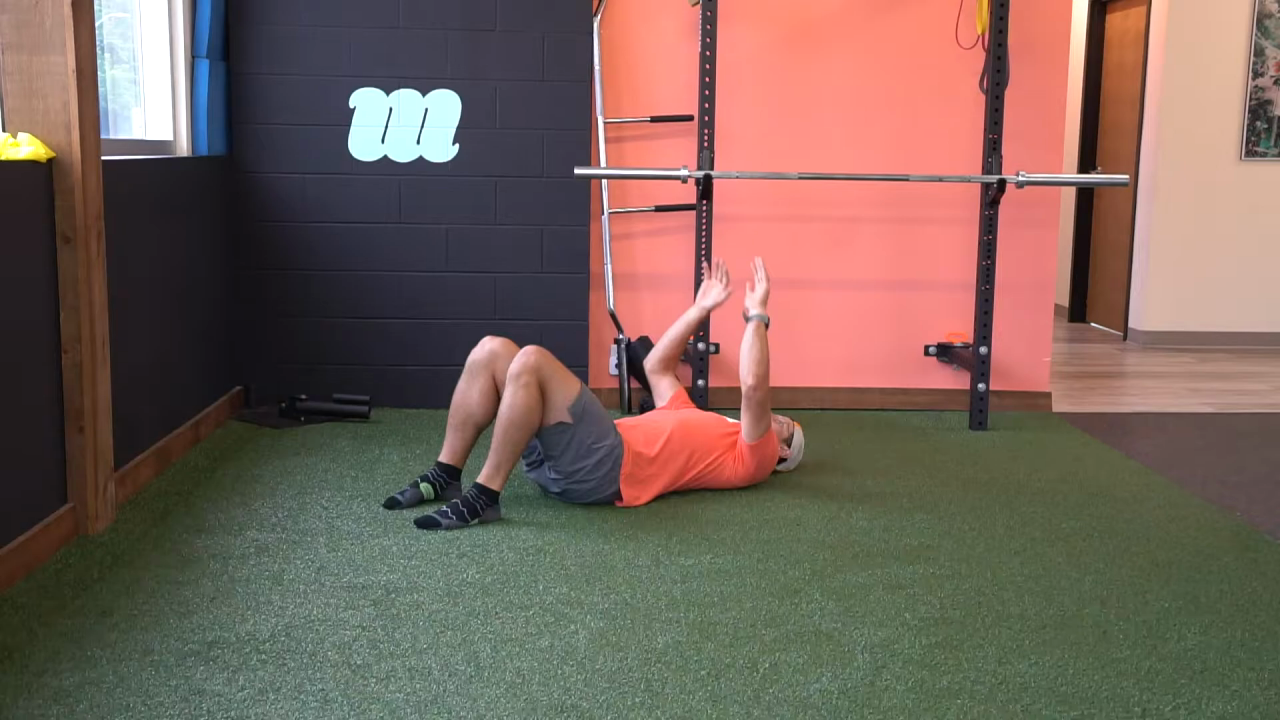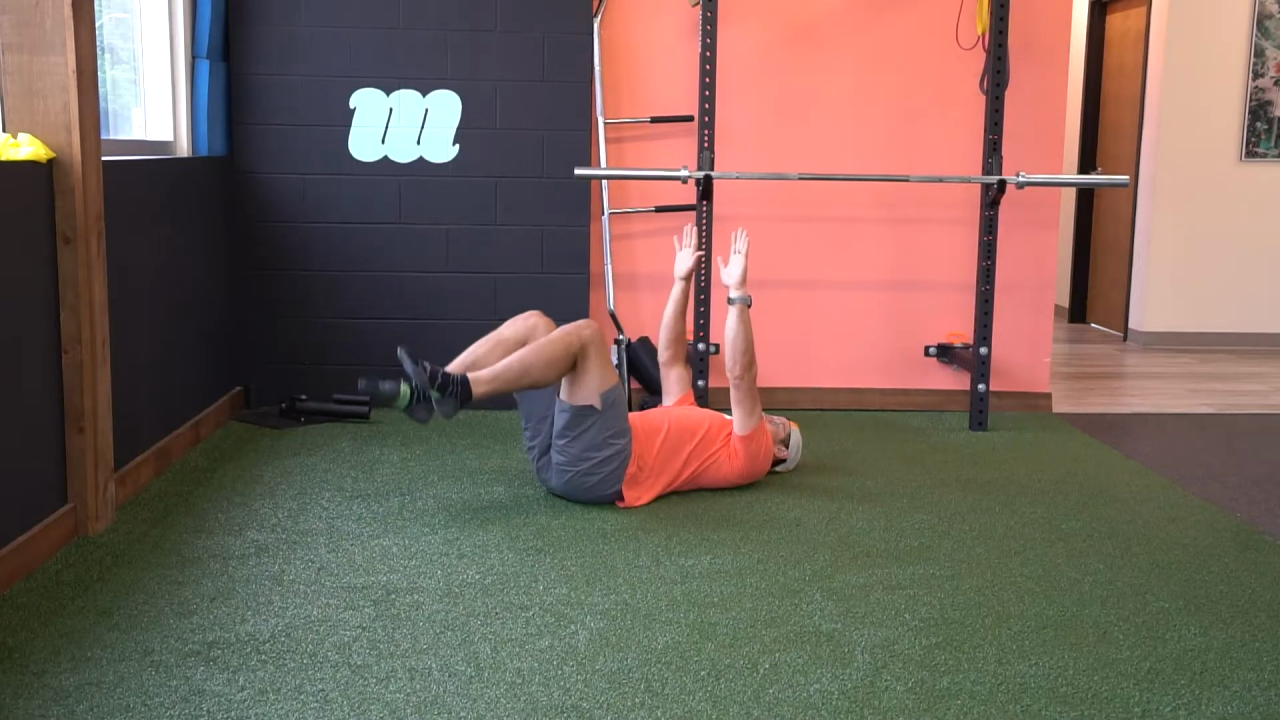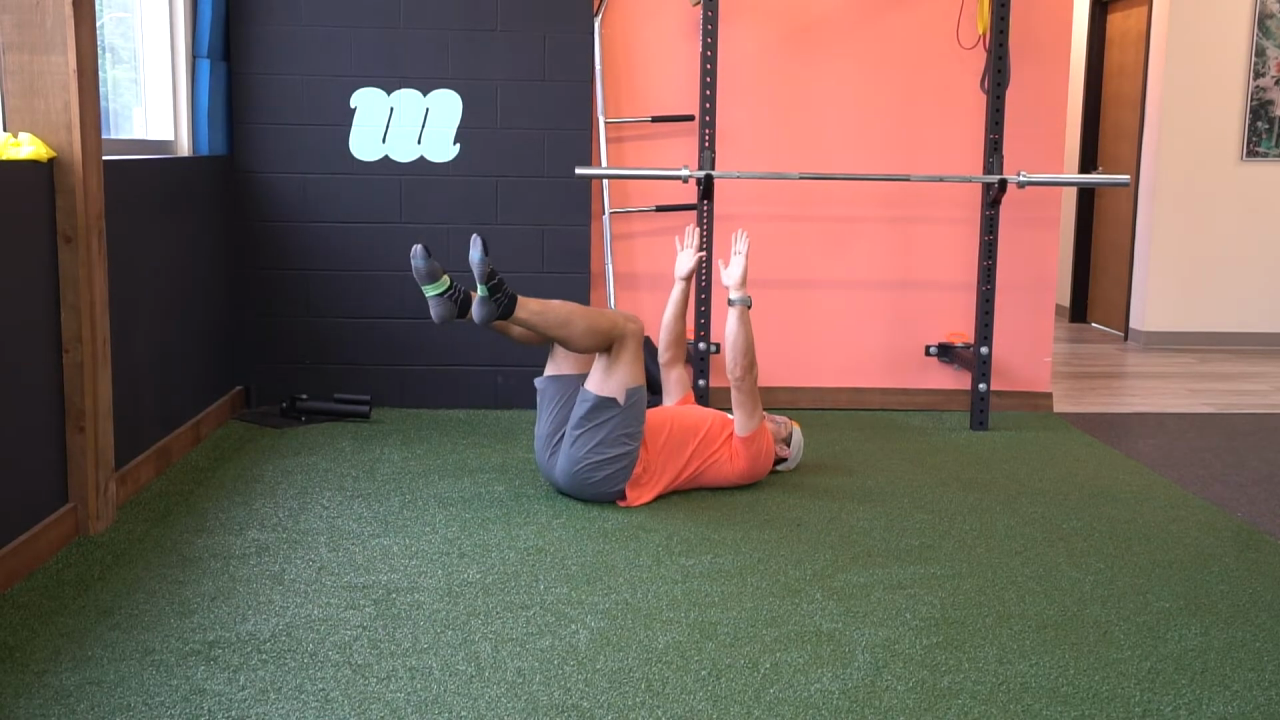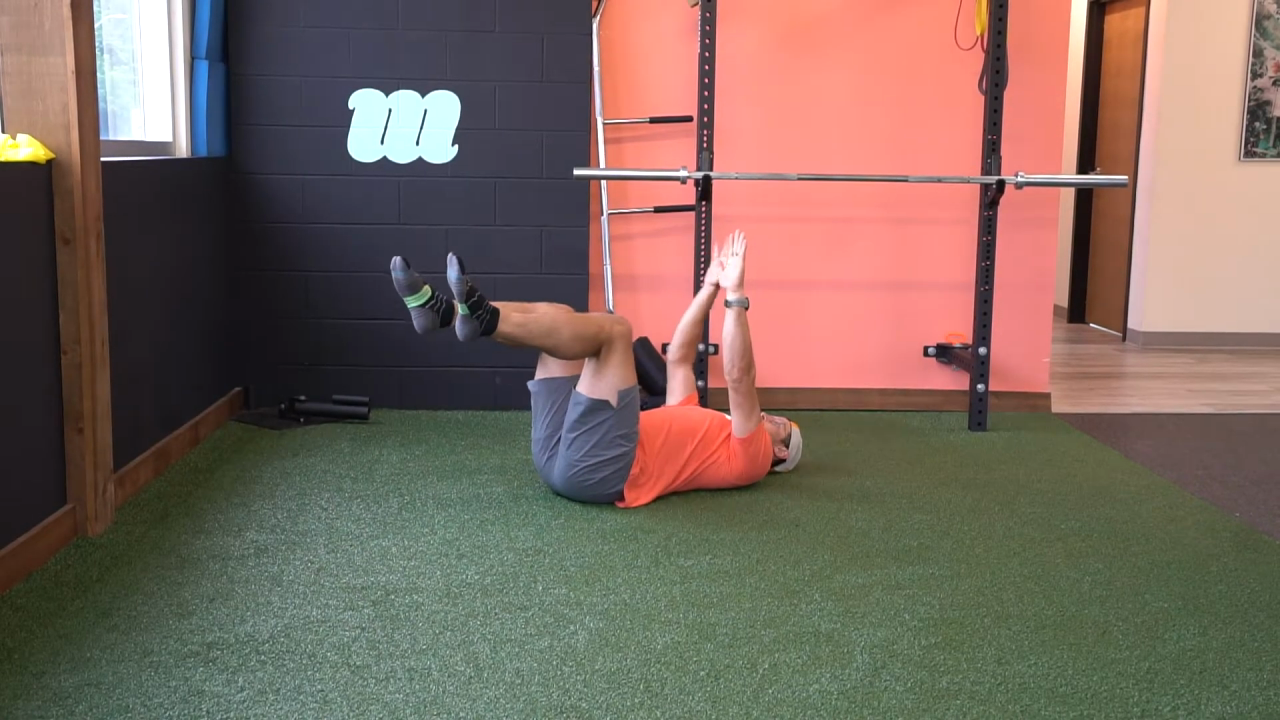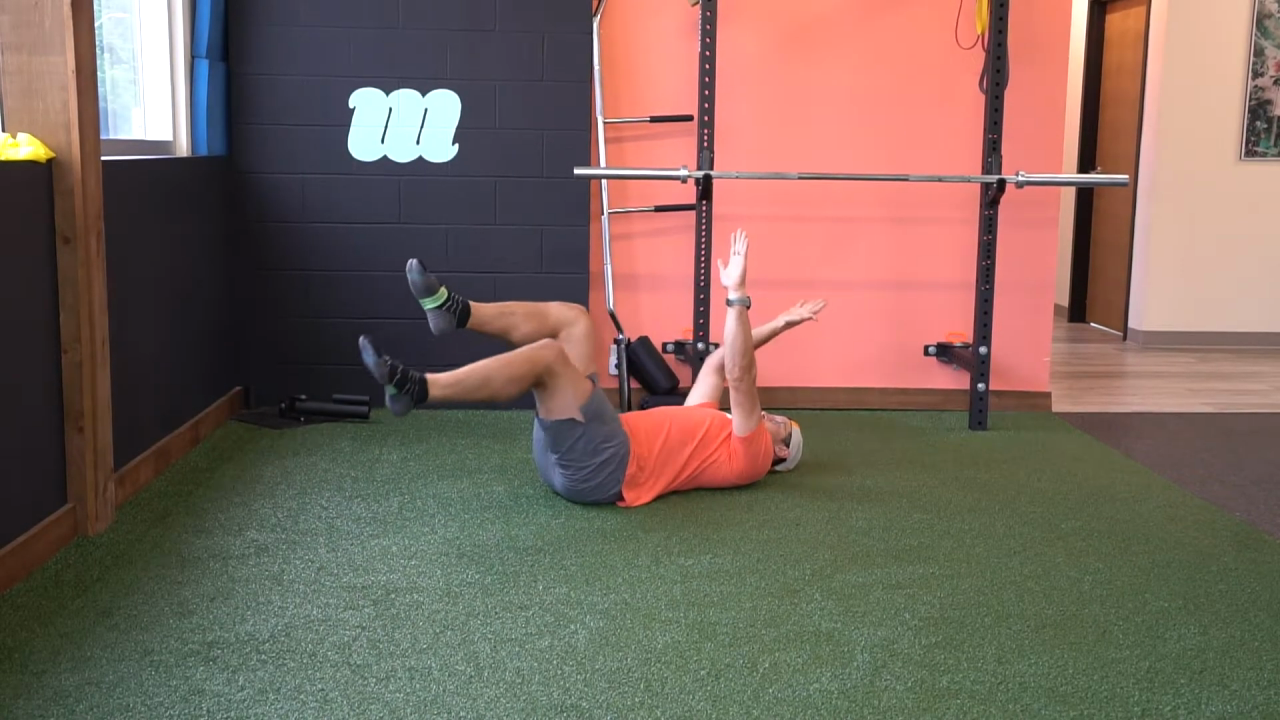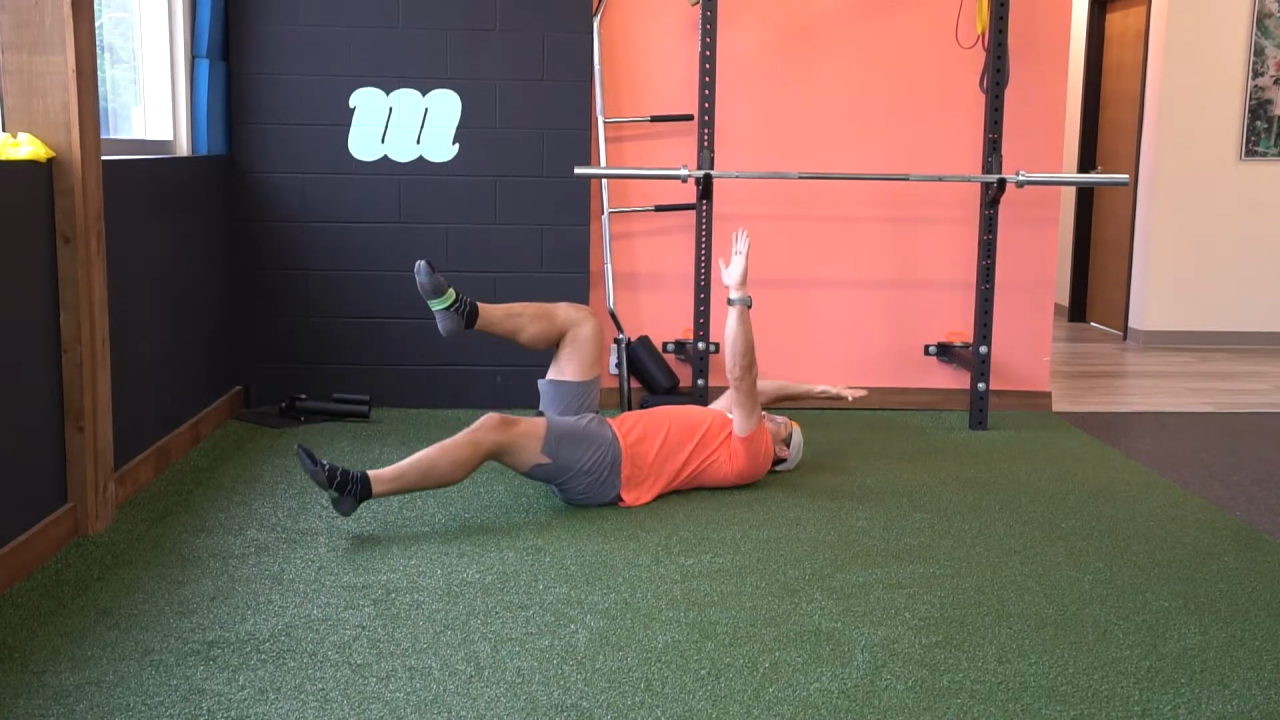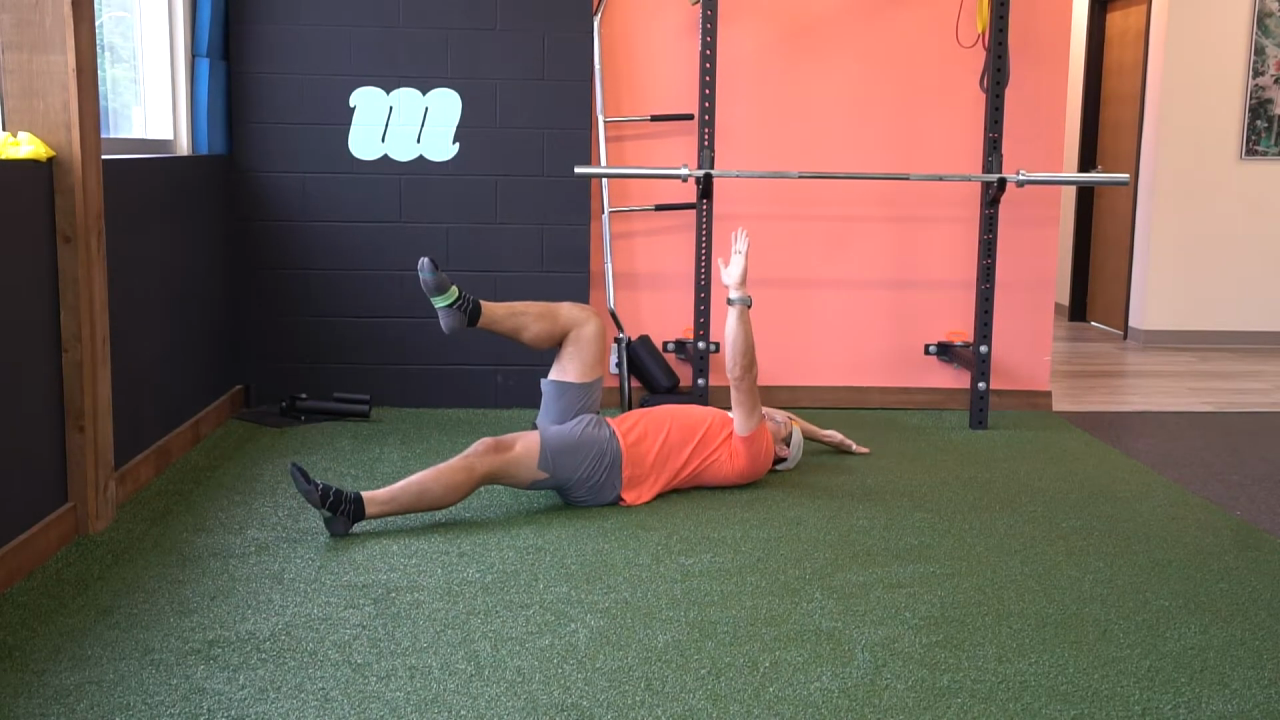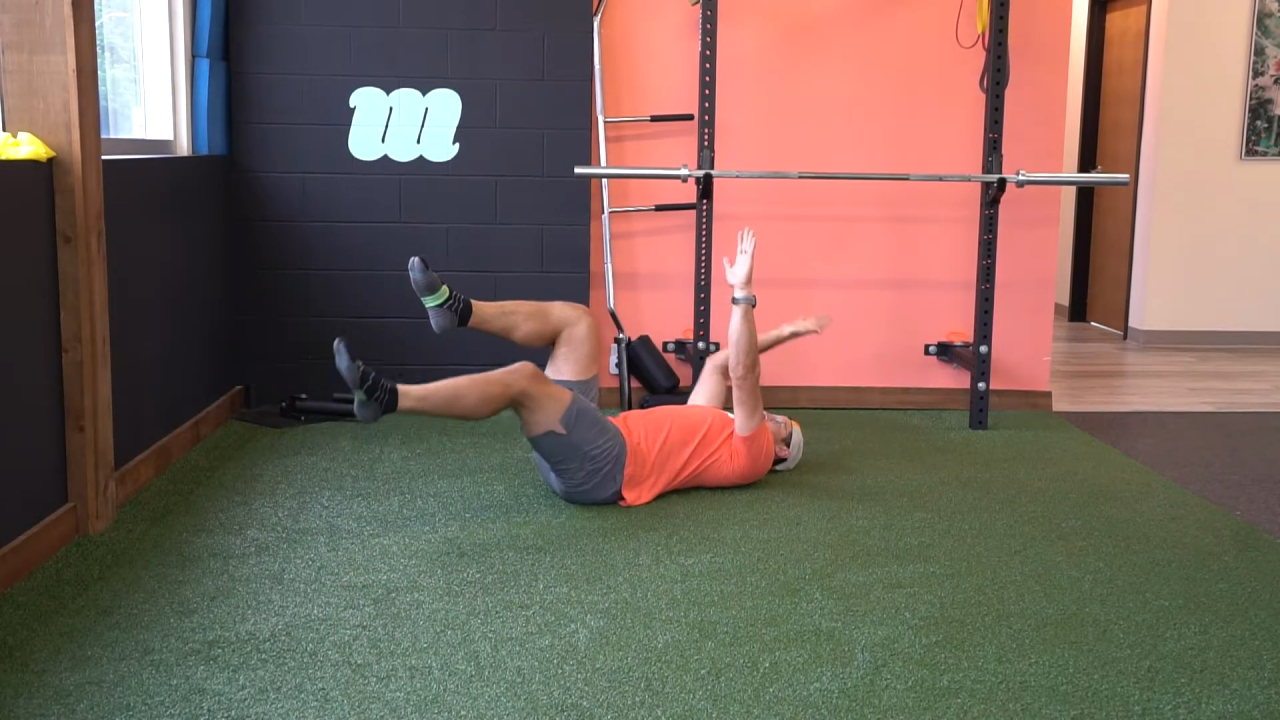
dt=0.7s
person 1, frame 1
left shoulder: (750, 458)
right shoulder: (704, 427)
left elbow: (754, 391)
right elbow: (656, 366)
left wrist: (756, 315)
right wrist: (701, 309)
left hip: (603, 468)
right hip: (563, 458)
left knee: (531, 360)
right knee: (492, 350)
left ankle: (483, 494)
right ankle: (444, 475)
person 1, frame 2
left shoulder: (749, 456)
right shoulder: (699, 425)
left elbow: (741, 375)
right elbow: (671, 356)
left wrist: (737, 293)
right wrist: (682, 281)
left hip: (601, 467)
right hip: (560, 454)
left knee: (584, 332)
right knee: (532, 323)
left ankle: (456, 392)
right ankle: (422, 394)
person 1, frame 3
left shoulder: (752, 456)
right shoulder: (700, 424)
left elbow: (741, 378)
right elbow: (670, 358)
left wrist: (737, 294)
right wrist: (683, 281)
left hip: (601, 466)
right hip: (563, 448)
left knee: (626, 327)
right knee: (568, 318)
left ankle: (502, 304)
right ankle: (460, 302)
person 1, frame 4
left shoulder: (749, 456)
right shoulder: (700, 425)
left elbow: (739, 379)
right elbow: (678, 357)
left wrist: (735, 296)
right wrist: (710, 287)
left hip: (599, 466)
right hip: (561, 450)
left knee: (611, 328)
right knee: (558, 318)
left ankle: (485, 320)
right ankle: (441, 310)
person 1, frame 5
left shoulder: (750, 455)
right shoulder: (712, 427)
left elbow: (741, 378)
right elbow: (718, 361)
left wrist: (737, 295)
right wrist: (778, 324)
left hip: (601, 467)
right hip: (564, 453)
left knee: (546, 353)
right knee: (572, 319)
left ankle: (414, 386)
right ankle: (455, 312)
person 1, frame 6
left shoulder: (749, 453)
right shoulder: (723, 431)
left elbow: (743, 380)
right elbow: (752, 388)
left wrist: (739, 295)
right wrist: (817, 388)
left hip: (603, 467)
right hip: (587, 434)
left knee: (494, 428)
right knee: (579, 320)
left ankle: (361, 485)
right ankle: (463, 312)
person 1, frame 7
left shoulder: (750, 452)
right shoulder: (731, 429)
left elbow: (742, 378)
right elbow: (767, 407)
left wrist: (737, 295)
right wrist: (827, 432)
left hip: (603, 463)
right hip: (585, 430)
left knee: (487, 455)
right knee: (584, 319)
left ankle: (352, 507)
right ankle: (466, 309)
person 1, frame 8
left shoulder: (751, 453)
right shoulder: (718, 428)
left elbow: (744, 376)
right elbow: (719, 364)
left wrist: (742, 294)
right wrist: (782, 332)
left hip: (602, 466)
right hip: (580, 438)
left knee: (522, 377)
right knee: (574, 319)
left ankle: (387, 396)
right ankle: (456, 309)
